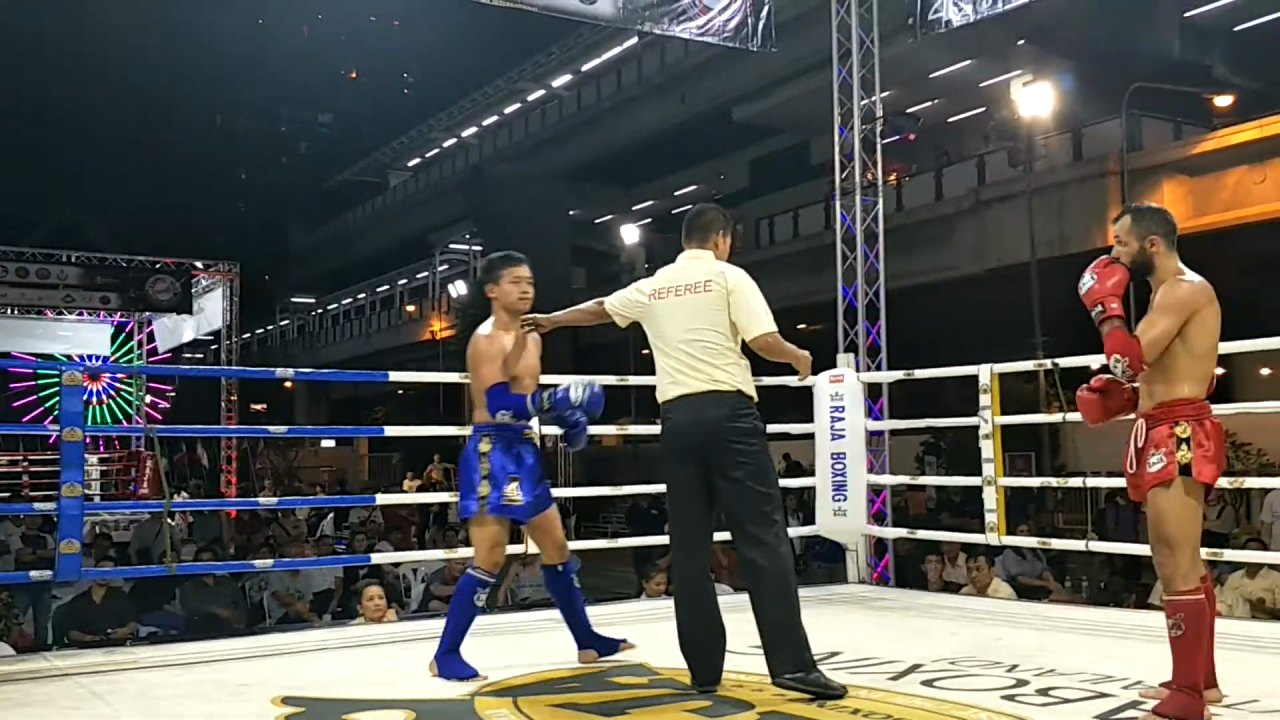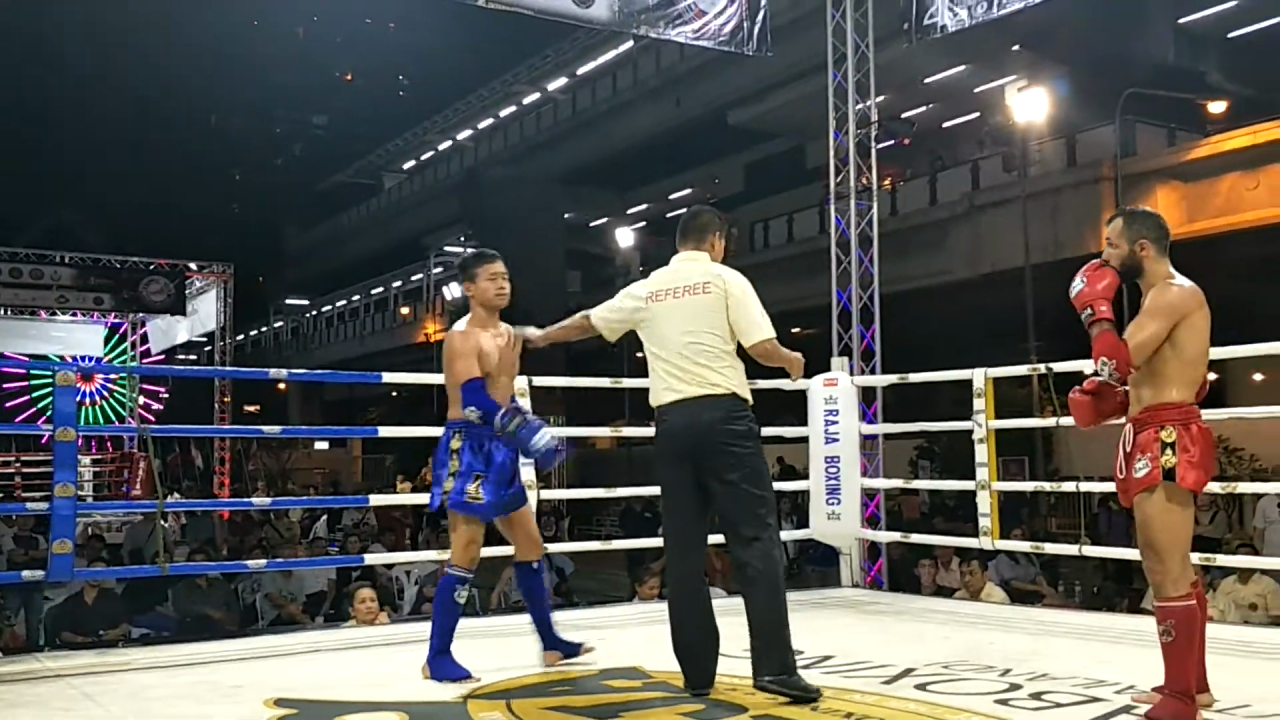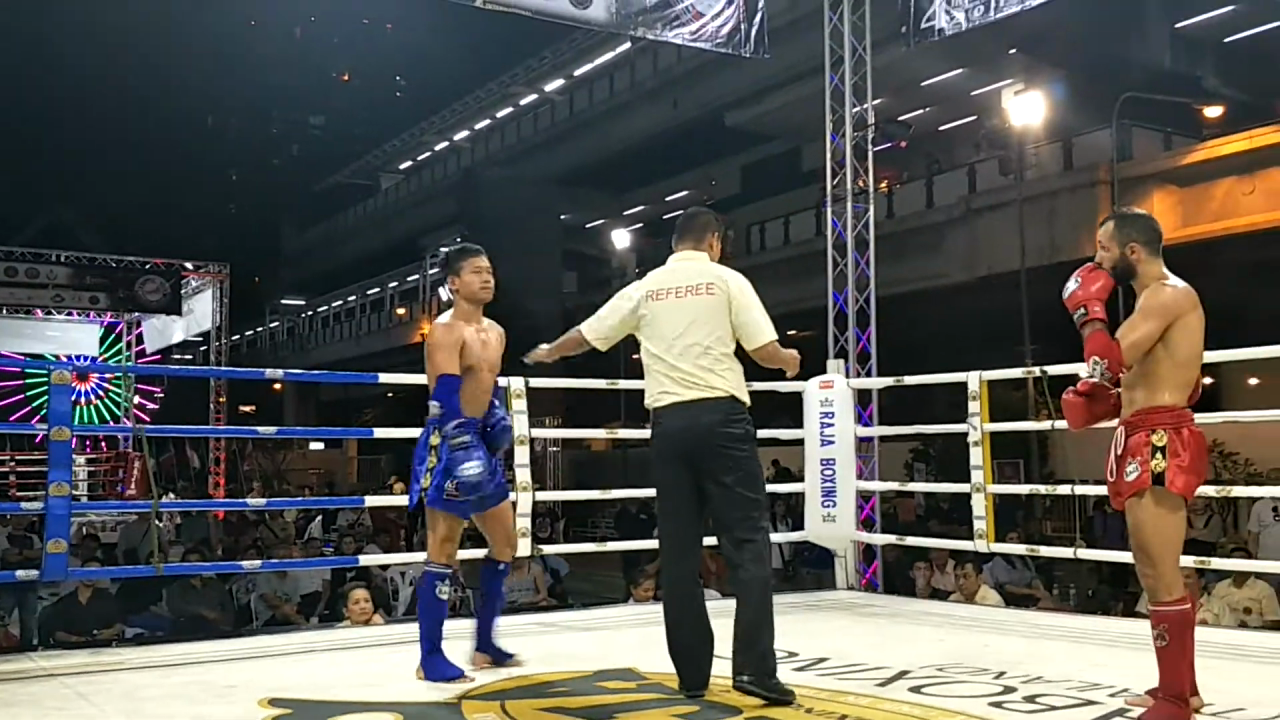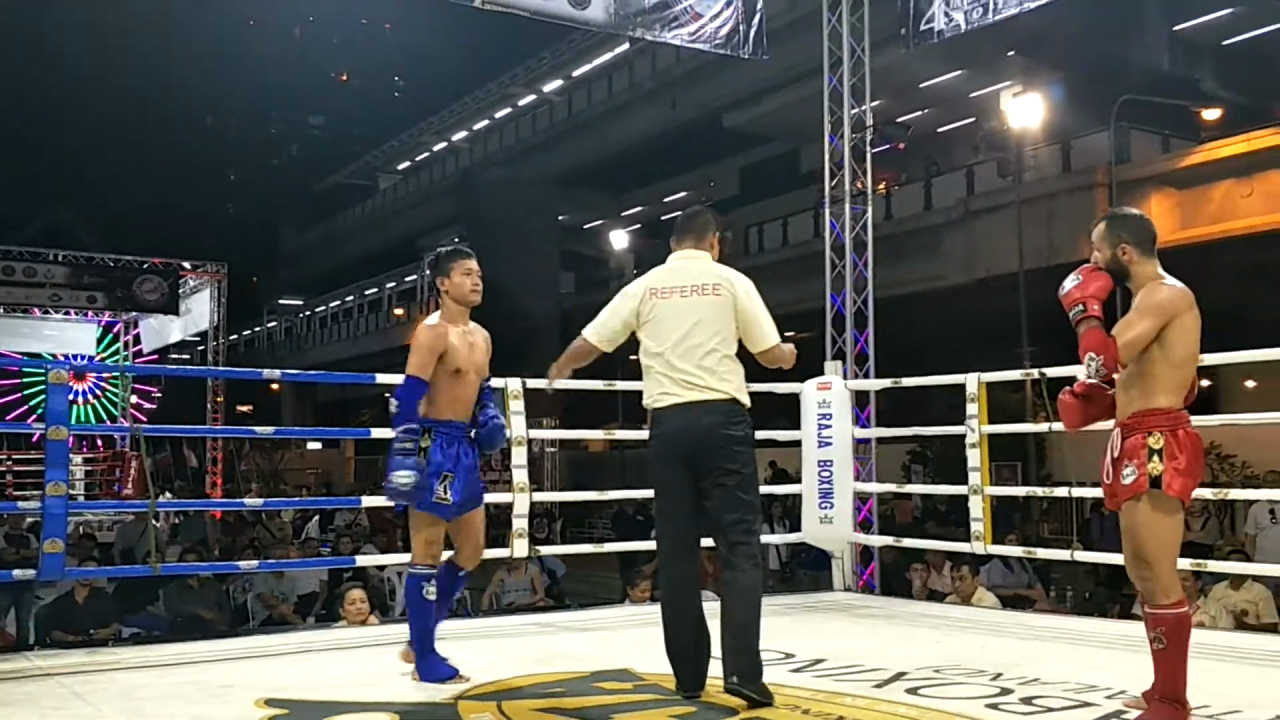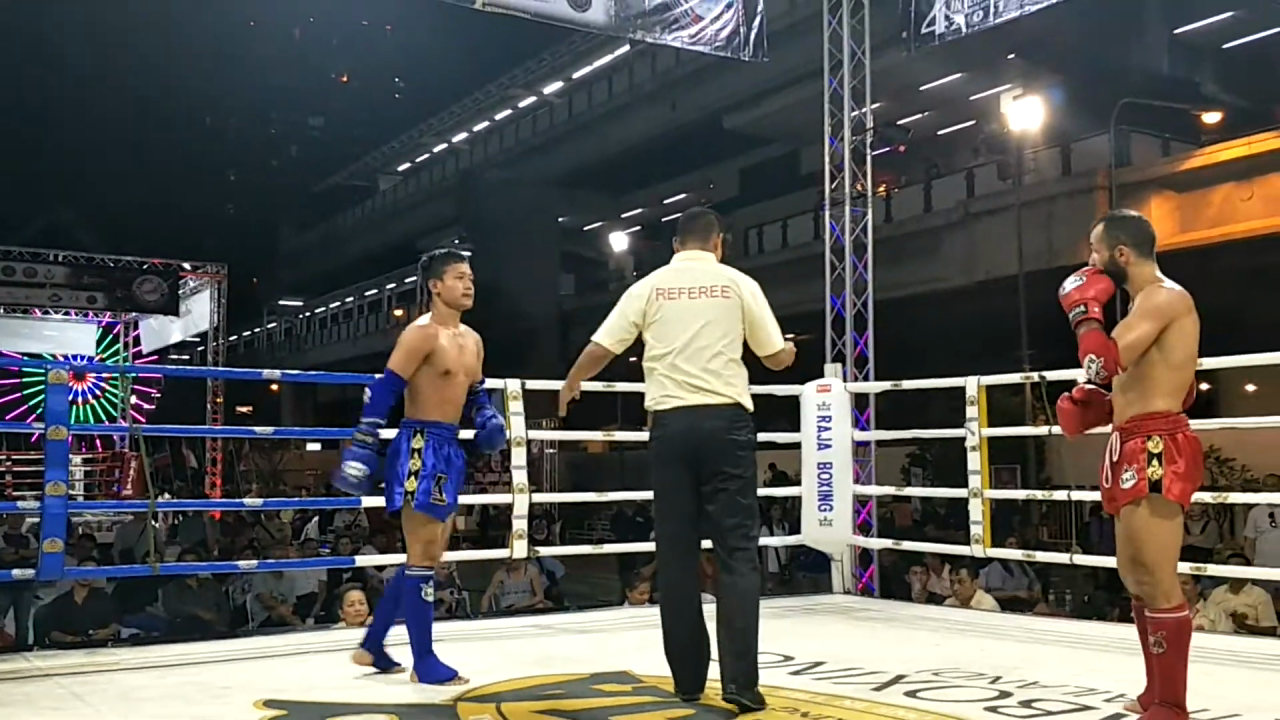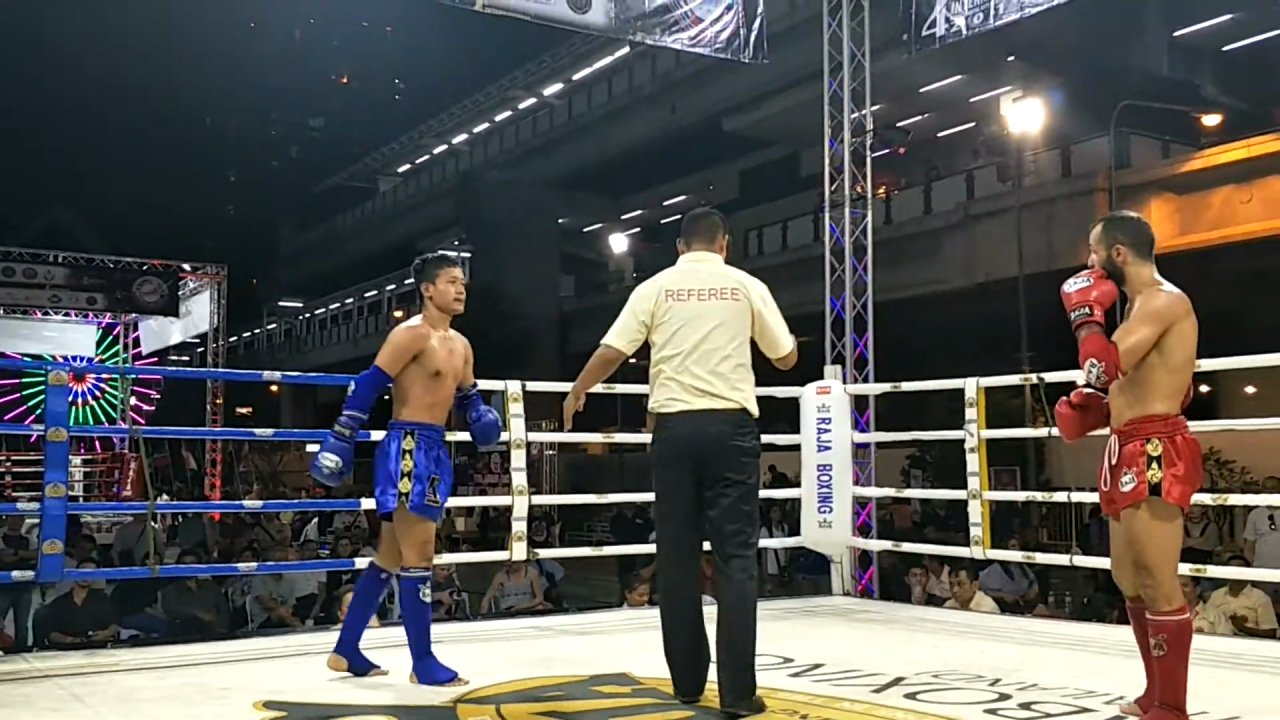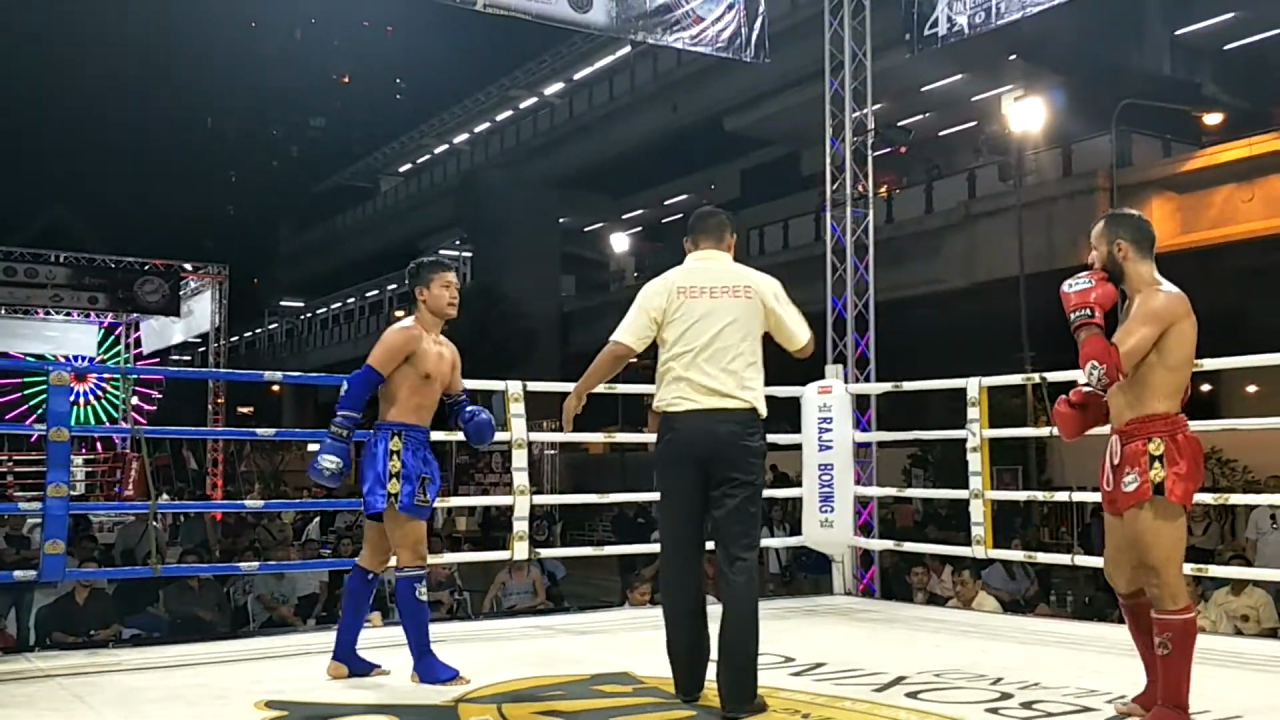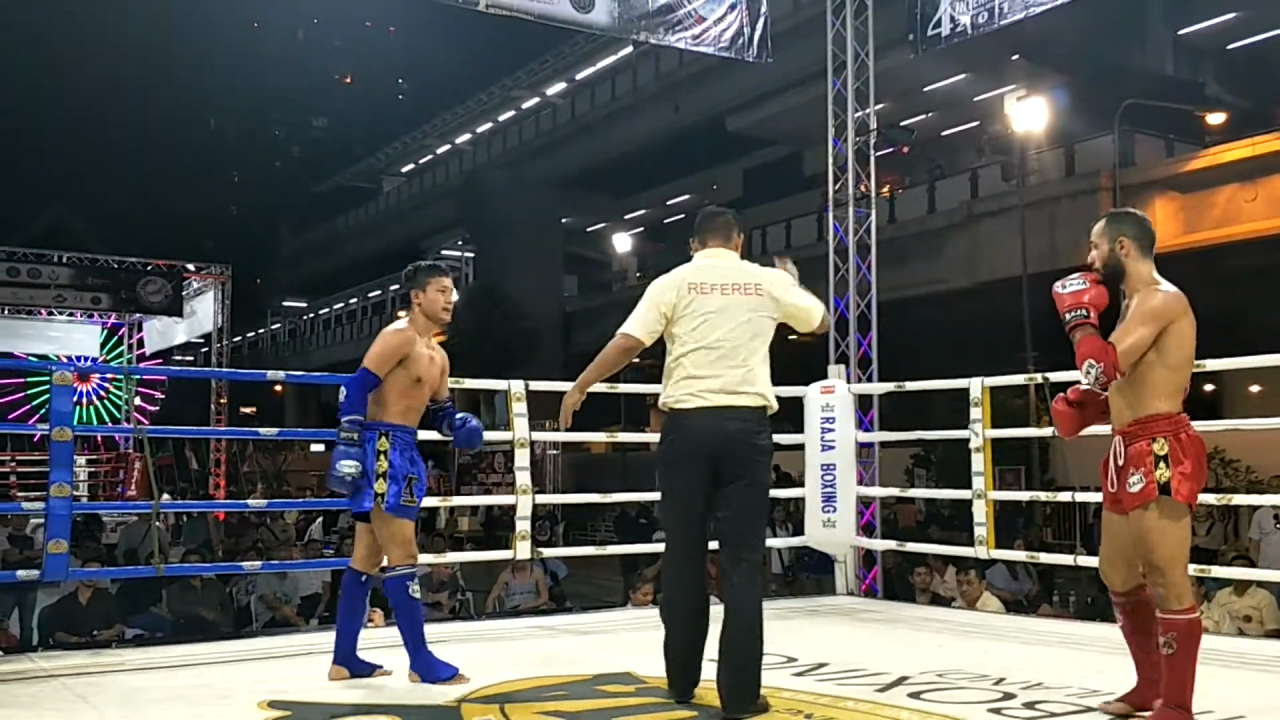
dt=0.1s
person 1, frame 1
left shoulder: (1182, 289)
right shoulder: (1170, 293)
left elbow: (1129, 361)
left wrist: (1104, 303)
right wrist: (1125, 398)
left hip: (1179, 437)
right hip: (1161, 438)
left knee: (1176, 566)
right knee: (1183, 563)
right ankle: (1201, 678)
person 1, frame 2
left shoulder: (1172, 293)
right shoulder: (1163, 296)
left elbow: (1116, 363)
left wrist: (1093, 307)
right wrist: (1121, 401)
left hip: (1167, 442)
right hip: (1153, 441)
left knee: (1166, 572)
right knee: (1170, 570)
person 1, frame 3
left shoulder: (1166, 294)
right shoulder: (1158, 298)
left elbow: (1108, 363)
left wrist: (1086, 307)
right wrist: (1113, 402)
left hip: (1159, 445)
right hip: (1144, 445)
left knee: (1160, 576)
right knee: (1158, 572)
person 1, frame 4
left shoulder: (1163, 294)
right shoulder: (1152, 298)
left elbow: (1102, 360)
left wrist: (1082, 307)
right wrist: (1109, 402)
left hip: (1155, 447)
right hip: (1137, 448)
left knee: (1156, 578)
right knee: (1145, 574)
person 1, frame 5
left shoulder: (1161, 297)
right shoulder: (1151, 301)
left elbow: (1102, 363)
left wrist: (1082, 308)
right wrist: (1107, 406)
left hip: (1154, 451)
right hip: (1135, 452)
left knee: (1157, 582)
right knee: (1137, 579)
person 1, frame 6
left shoulder: (1161, 300)
right shoulder: (1144, 304)
left elbow: (1102, 368)
left wrist: (1084, 311)
right wrist: (1104, 410)
left hip: (1154, 456)
right hip: (1130, 455)
left knee: (1157, 584)
right knee: (1130, 579)
person 1, frame 7
left shoulder: (1160, 299)
right shoulder: (1143, 303)
left elbow: (1103, 369)
left wrist: (1083, 312)
right wrist: (1102, 409)
left hip: (1156, 454)
right hip: (1131, 454)
left knee: (1161, 583)
right knee: (1123, 577)
person 1, frame 8
left shoulder: (1158, 299)
right shoulder: (1138, 302)
left elbow: (1099, 368)
left wrist: (1076, 313)
right wrist: (1098, 407)
left hip: (1158, 454)
right hip: (1130, 455)
left knee: (1167, 584)
right knee: (1117, 574)
person 2, frame 1
left shoulder: (652, 287)
right shoulder: (728, 276)
left elbow: (600, 308)
right elbow: (763, 340)
left wrist: (551, 319)
right wrist: (798, 356)
left hip: (678, 418)
right hip: (728, 412)
left knee: (690, 546)
right knee: (763, 537)
left ankle: (704, 667)
right ankle: (792, 662)
person 2, frame 2
left shoulder: (646, 289)
right shoulder: (725, 280)
left elbow: (589, 321)
right elbow: (763, 348)
left wrist: (542, 336)
right wrist: (793, 361)
left hip: (673, 422)
right hip: (724, 414)
left knee: (683, 550)
right knee: (756, 538)
left ankle: (698, 672)
right ankle: (775, 665)
person 2, frame 3
left shoulder: (643, 290)
right shoulder: (727, 280)
left elbow: (585, 336)
right elbow: (764, 351)
left wrist: (547, 353)
right wrist: (790, 359)
left hip: (669, 423)
right hip: (721, 417)
left knee: (678, 551)
right knee: (747, 541)
left ankle: (692, 673)
right ankle: (755, 666)
person 2, frame 4
left shoulder: (643, 287)
right shoulder: (732, 281)
left elbow: (589, 345)
right elbow: (771, 355)
left wrist: (558, 370)
right wrist: (788, 354)
left hip: (669, 423)
right hip: (722, 419)
left knee: (677, 552)
right knee: (739, 546)
left ankle: (689, 674)
right ankle: (743, 670)
person 2, frame 5
left shoulder: (648, 288)
right shoulder: (737, 284)
left elbow: (600, 350)
right elbow: (778, 358)
left wrist: (570, 384)
right wrist: (790, 351)
left hip: (670, 426)
right hip: (725, 423)
left knee: (676, 554)
right knee: (737, 550)
left ankle: (689, 677)
right ankle: (738, 677)
person 2, frame 6
left shoulder: (655, 288)
right shoulder: (747, 286)
left elbow: (611, 353)
right elbow: (786, 357)
left wrist: (577, 391)
left hip: (675, 428)
right hip: (730, 427)
left knee: (677, 556)
right knee: (735, 556)
person 2, frame 7
left shoulder: (663, 286)
right shoulder: (758, 283)
left elbow: (620, 350)
right elbow: (803, 346)
left wrist: (579, 392)
right wrist: (767, 327)
left hip: (680, 427)
right hip: (738, 426)
left knee: (680, 555)
right knee: (738, 557)
left ankle: (688, 679)
person 2, frame 8
left shoulder: (674, 282)
right shoulder: (768, 282)
left elbow: (628, 343)
right elbow: (819, 319)
left wrist: (581, 385)
left hip: (688, 423)
right hip: (746, 424)
left knee: (683, 552)
right knee: (742, 558)
person 3, frame 1
left shoulder: (532, 338)
right shoulder: (486, 340)
right elbow: (500, 405)
left wrist: (567, 415)
right wrist: (561, 400)
left hip: (524, 450)
right hip: (493, 453)
left knee: (557, 550)
right knee: (489, 560)
left ankle: (587, 641)
right ankle: (447, 653)
person 3, frame 2
left shoulder: (509, 335)
right shoulder: (463, 336)
right elbow: (475, 401)
left wrist: (527, 432)
right wrist: (525, 433)
left hip: (499, 450)
right hip: (467, 449)
left knee: (530, 548)
right knee: (464, 557)
left ankle: (550, 642)
right ankle: (438, 657)
person 3, frame 3
left shoulder: (495, 332)
right shoulder: (447, 330)
right elbow: (445, 397)
left wrist: (498, 419)
right wrist: (463, 453)
left hip: (478, 448)
right hip: (448, 447)
left knee: (504, 546)
right knee: (443, 554)
left ankle: (485, 644)
right ankle: (431, 657)
person 3, frame 4
left shoulder: (482, 336)
right shoulder: (433, 331)
right elbow: (409, 396)
left wrist: (493, 418)
right wrist: (406, 458)
left hip: (463, 447)
right hip: (432, 447)
left knee: (470, 555)
right knee: (428, 556)
left ankle: (417, 643)
right ankle: (425, 659)
person 3, frame 5
left shoulder: (472, 340)
right shoulder: (421, 334)
left elbow: (475, 392)
right elbow: (383, 391)
left wrist: (489, 418)
right wrist: (360, 449)
left hip: (449, 450)
right hip: (420, 447)
left knee: (424, 558)
right knee: (422, 560)
left ankle: (372, 645)
right ankle: (424, 660)
person 3, frame 6
left shoulder: (461, 345)
right shoulder: (413, 334)
left elbow: (467, 397)
right elbow: (367, 385)
left wrist: (482, 418)
right wrist: (341, 440)
left hip: (433, 450)
right hip: (408, 448)
left knee: (389, 559)
right knee: (418, 560)
left ankle: (346, 651)
right ankle: (423, 663)
person 3, frame 7
left shoulder: (448, 351)
right shoulder: (405, 335)
left elbow: (456, 402)
right elbow: (359, 384)
left wrist: (474, 418)
right wrist: (337, 441)
left hip: (417, 451)
right hip: (396, 448)
left knee: (373, 559)
right knee: (412, 558)
left ankle: (343, 656)
right ankle: (424, 661)
person 3, frame 8
left shoulder: (438, 356)
right shoulder: (398, 337)
left elbow: (439, 410)
right elbow: (356, 388)
left wrist: (462, 426)
right wrist: (347, 448)
left hip: (402, 451)
right hip: (381, 449)
left knee: (365, 560)
right knee: (403, 558)
left ankle: (344, 658)
right ankle: (420, 660)
